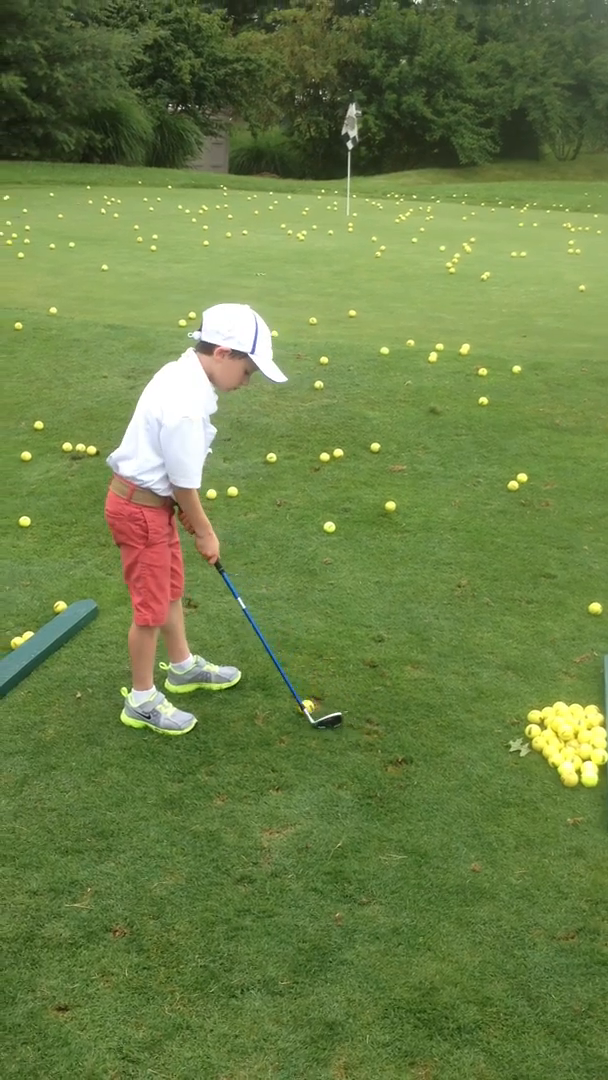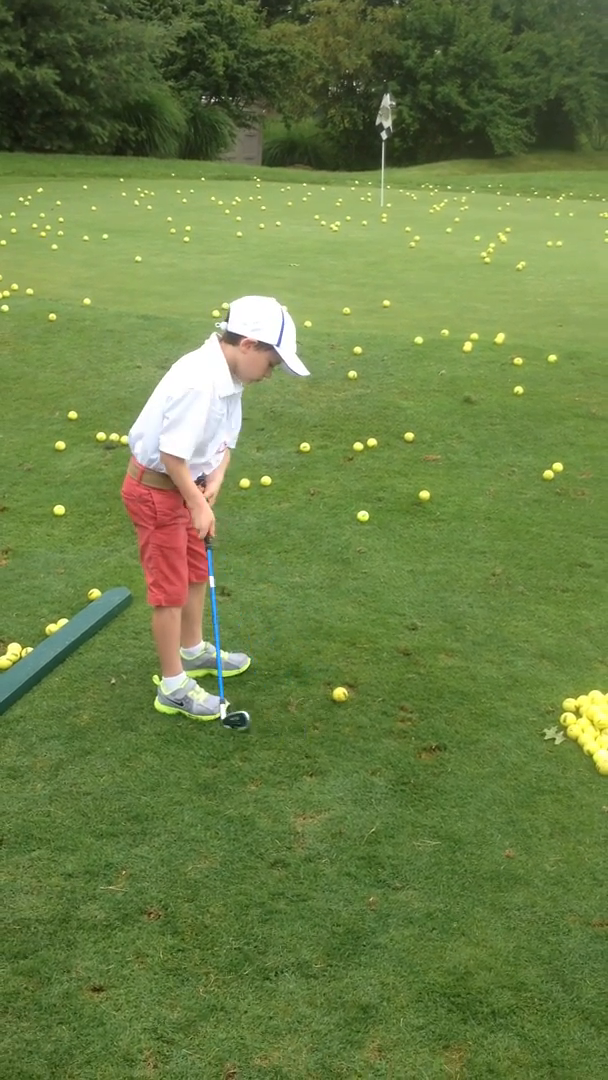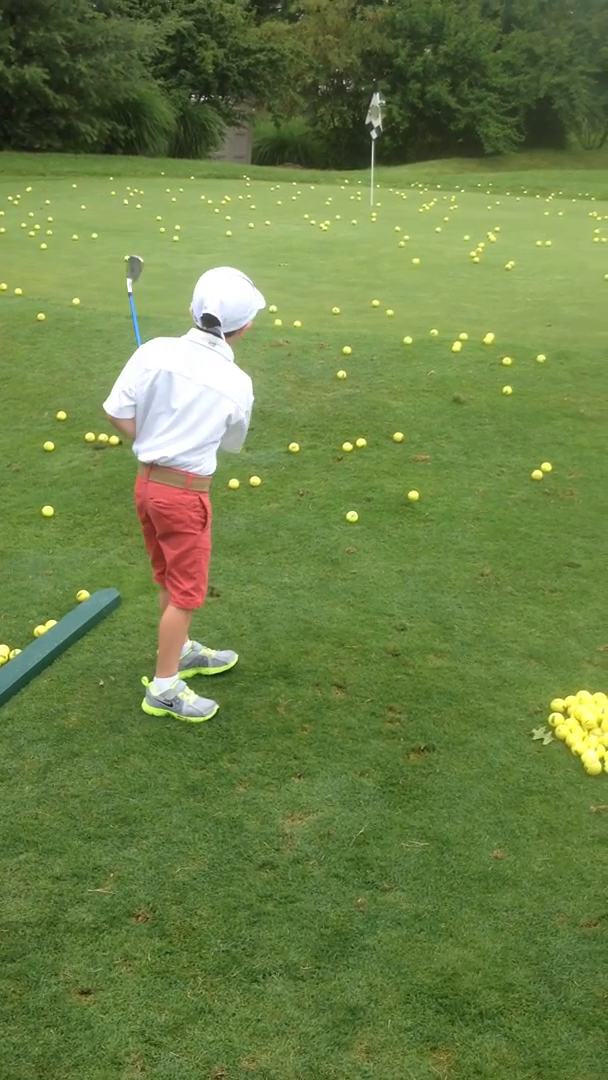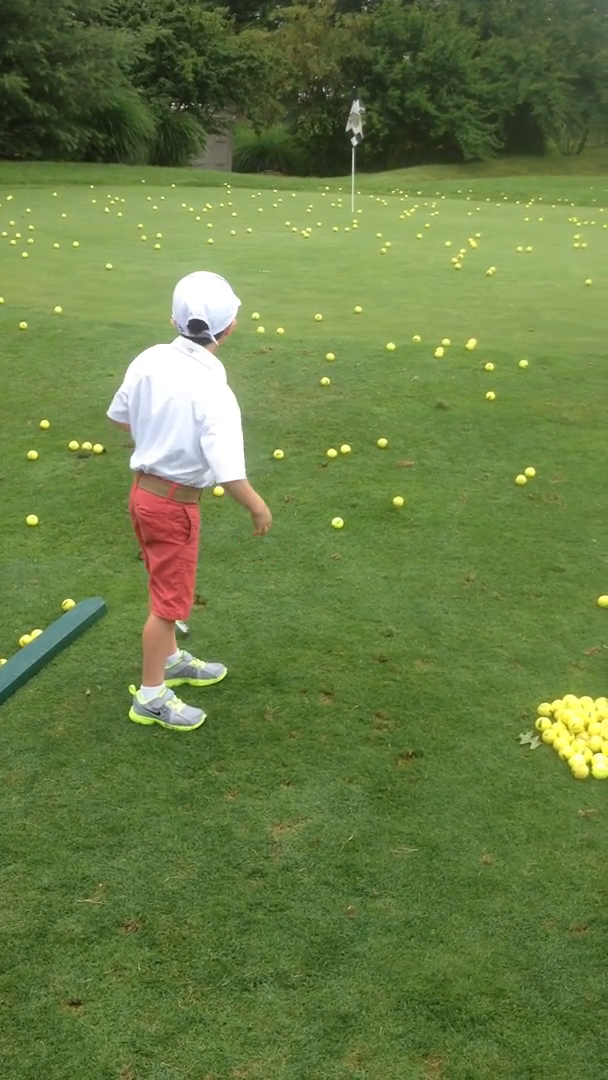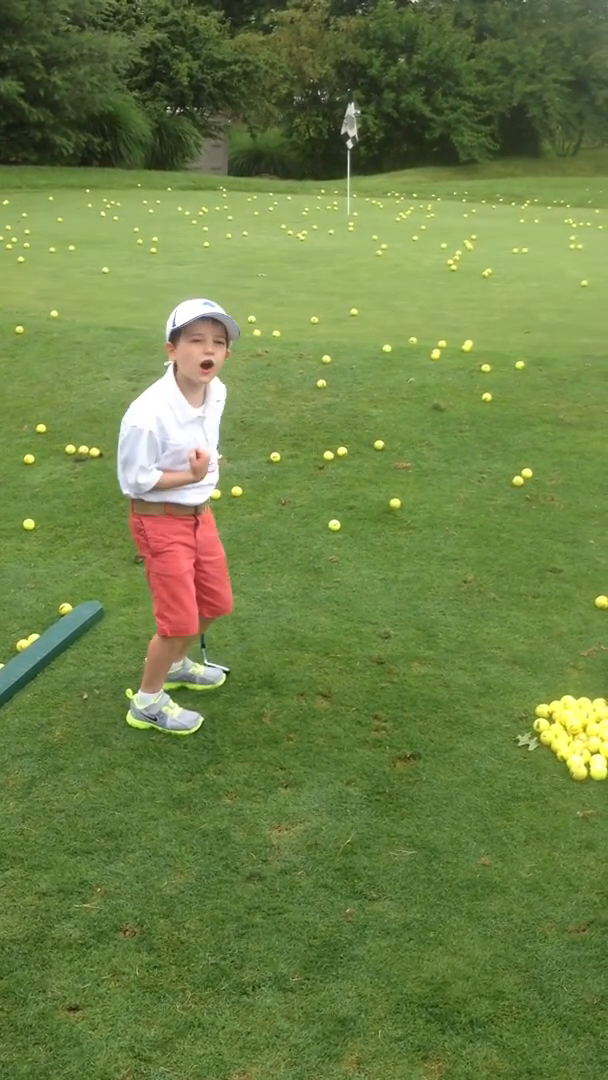
dt=1s
person 1, frame 1
left shoulder: (181, 373)
right shoulder: (185, 405)
right elbow: (184, 483)
left wrist: (189, 513)
right wrist: (205, 532)
left hip: (153, 499)
right hip: (139, 508)
left knee: (170, 589)
right knee: (152, 604)
left ankle: (183, 667)
right ankle: (141, 699)
person 1, frame 2
left shoulder: (229, 378)
right shoulder: (200, 381)
left elbow: (225, 439)
right elbow: (171, 453)
left wrist: (215, 480)
right wrist: (198, 504)
left hip: (184, 486)
right hip: (154, 489)
left knee: (197, 572)
right knee: (170, 589)
left ankle: (195, 650)
right ankle: (173, 686)
person 1, frame 3
left shoulder: (155, 351)
right shoulder: (237, 385)
left elbow: (118, 414)
left wrist: (157, 441)
left hip: (147, 481)
right hip: (185, 492)
left knee: (170, 579)
right knee: (186, 590)
left ankle: (181, 651)
right ankle: (163, 687)
person 1, frame 4
left shoulder: (150, 360)
right shoulder: (213, 392)
left elbow: (120, 415)
right elbow: (226, 473)
right wrist: (258, 508)
left hip: (143, 488)
right hip: (174, 503)
left knee: (167, 587)
right knee: (170, 598)
left ankle: (170, 660)
right ankle: (150, 695)
person 1, frame 5
left shoulder: (215, 392)
right shoulder: (148, 414)
right elbow: (134, 481)
right wrist: (187, 477)
left hip: (200, 514)
right hip: (160, 523)
left knee: (216, 603)
right knee: (180, 621)
left ankle: (175, 664)
right ankle: (147, 701)
